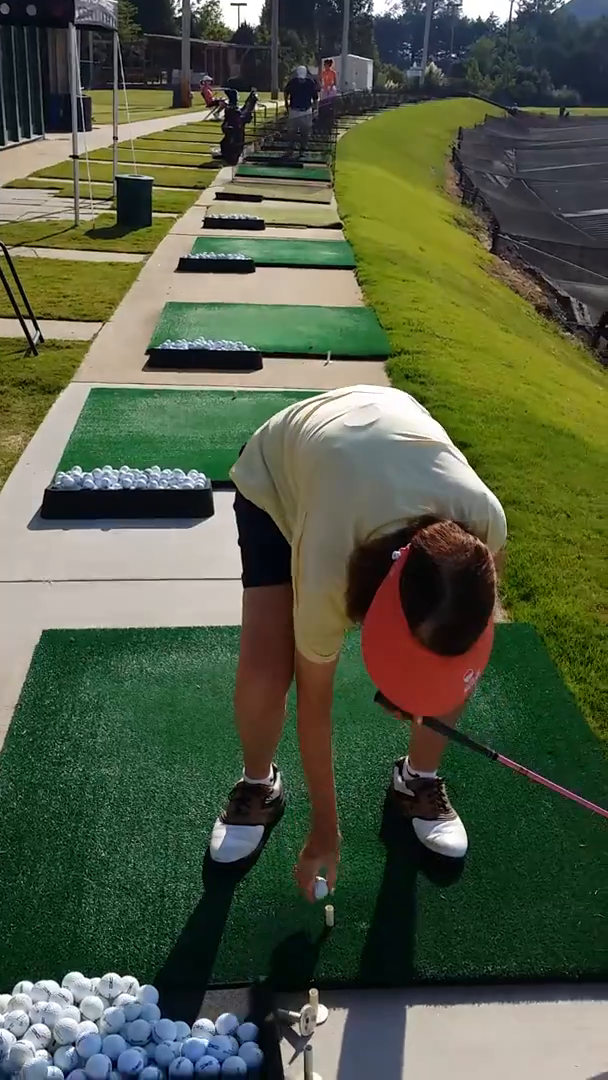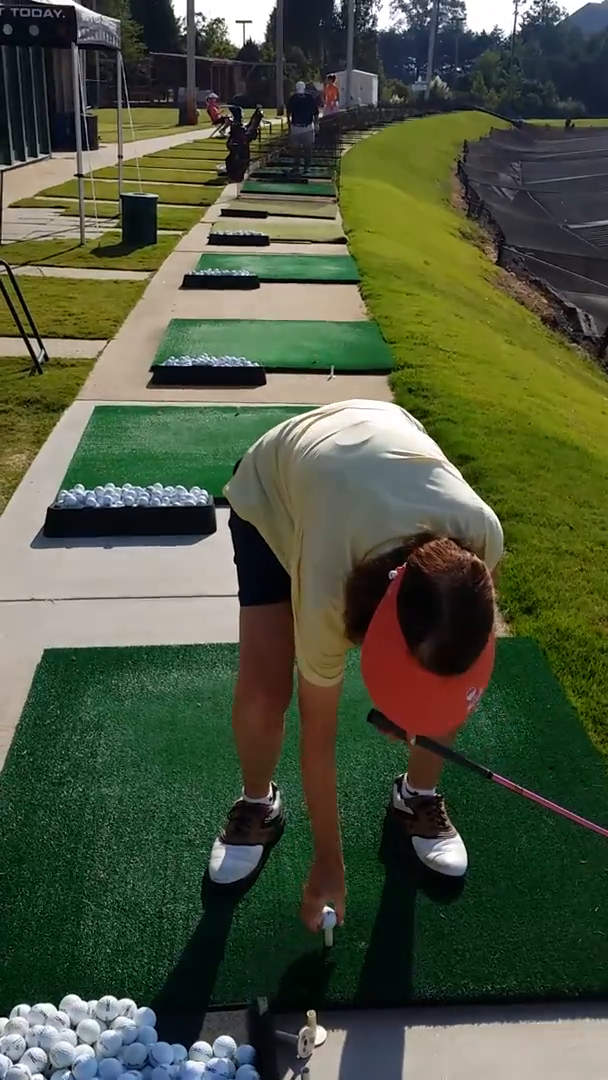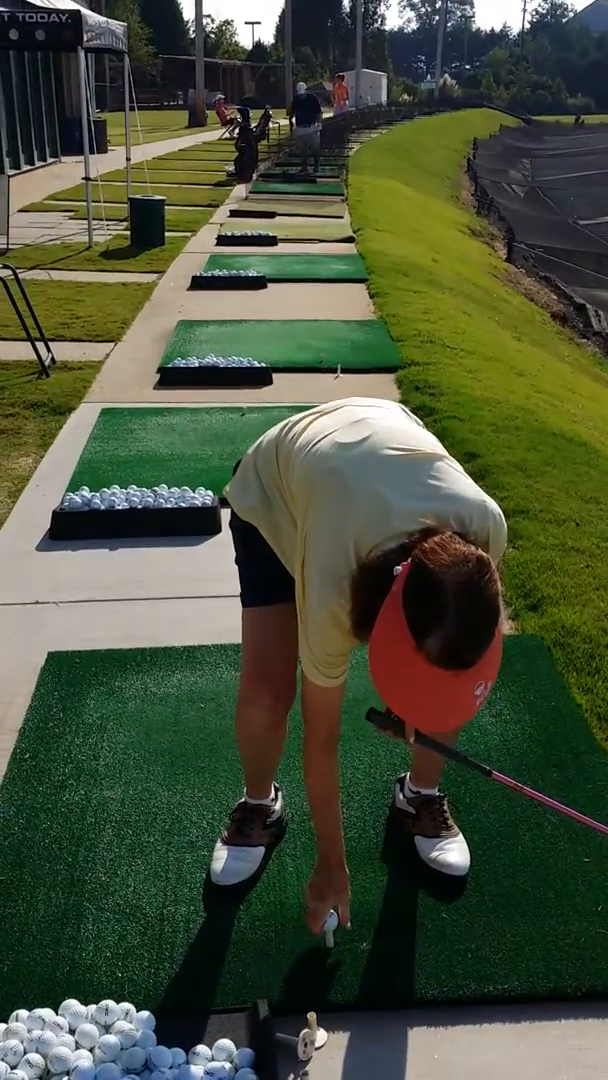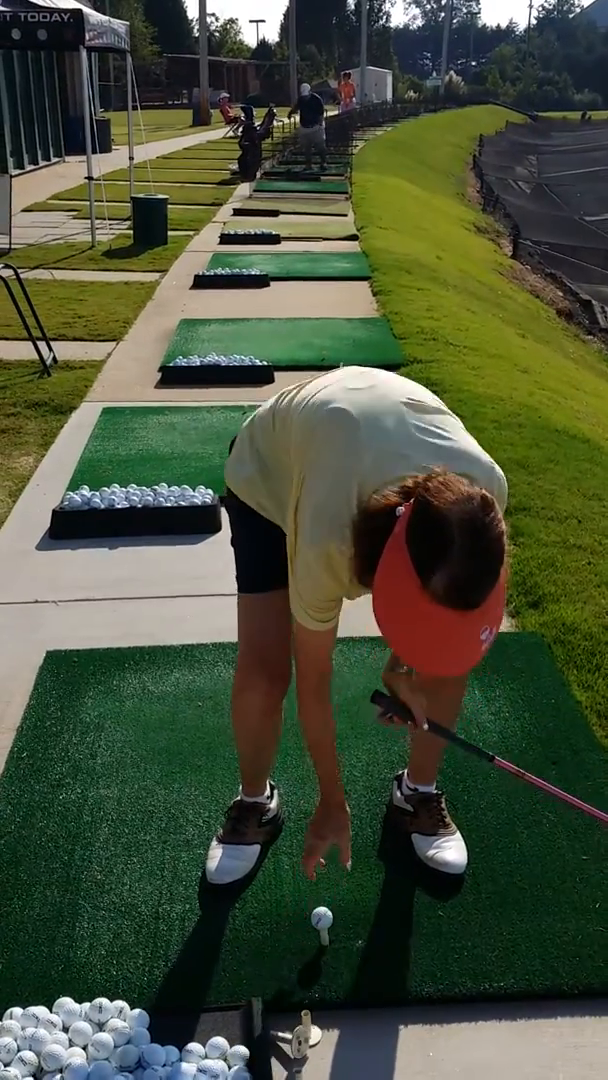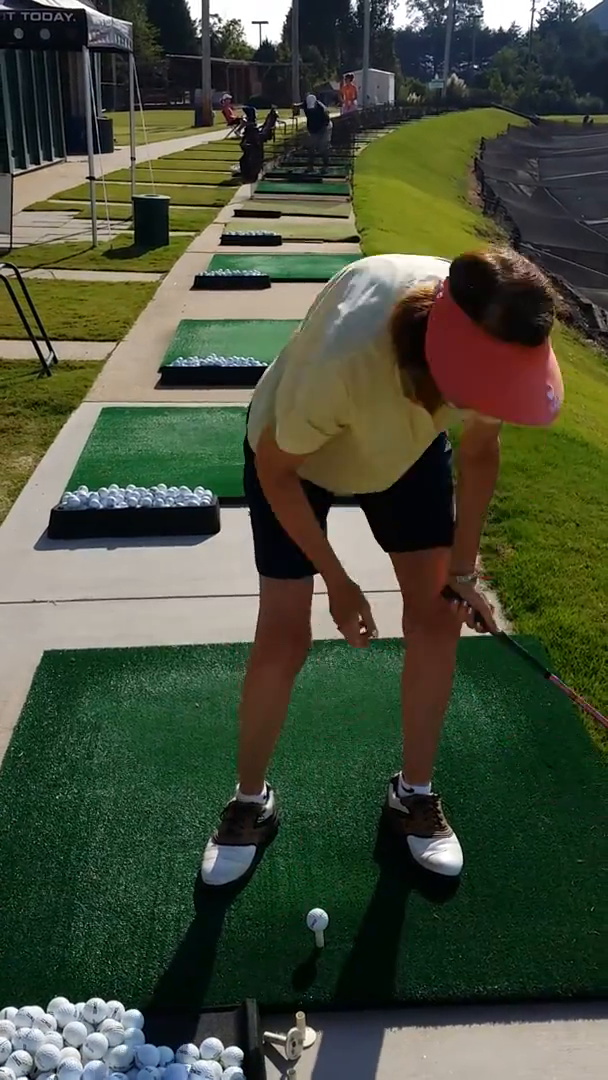
dt=0.4s
person 1, frame 1
left shoulder: (484, 518)
right shoulder: (327, 573)
right elbow: (313, 707)
left wrist: (421, 659)
right wrist: (324, 830)
right hip: (276, 470)
left knee: (452, 653)
right knee: (264, 667)
left ankle: (420, 780)
right ankle: (258, 787)
person 1, frame 2
left shoulder: (481, 531)
right shoulder: (327, 593)
right elbow: (318, 736)
left wrist: (423, 674)
right wrist: (328, 862)
right hip: (272, 488)
left knee: (450, 670)
right knee: (262, 689)
left ankle: (418, 798)
right ankle: (257, 806)
person 1, frame 3
left shoulder: (484, 524)
right shoulder: (333, 593)
right elbow: (321, 738)
left wrist: (418, 679)
right wrist: (331, 864)
right hip: (273, 491)
left knee: (451, 671)
right knee: (265, 691)
left ankle: (421, 796)
right ankle: (259, 806)
person 1, frame 4
left shoulder: (481, 489)
right shoulder: (328, 539)
right elbow: (313, 681)
left wrist: (405, 665)
right wrist: (332, 802)
right hip: (270, 476)
left knee: (450, 653)
right knee: (262, 675)
left ankle: (418, 793)
right ankle: (255, 803)
person 1, frame 5
left shoulder: (501, 354)
right shoulder: (346, 356)
left elbow: (481, 454)
right elbow: (277, 470)
left wrist: (462, 573)
right wrist: (338, 583)
left hip: (410, 441)
right hip: (294, 443)
left knee: (435, 615)
right knee: (283, 636)
left ankle: (413, 793)
right ankle: (251, 802)
